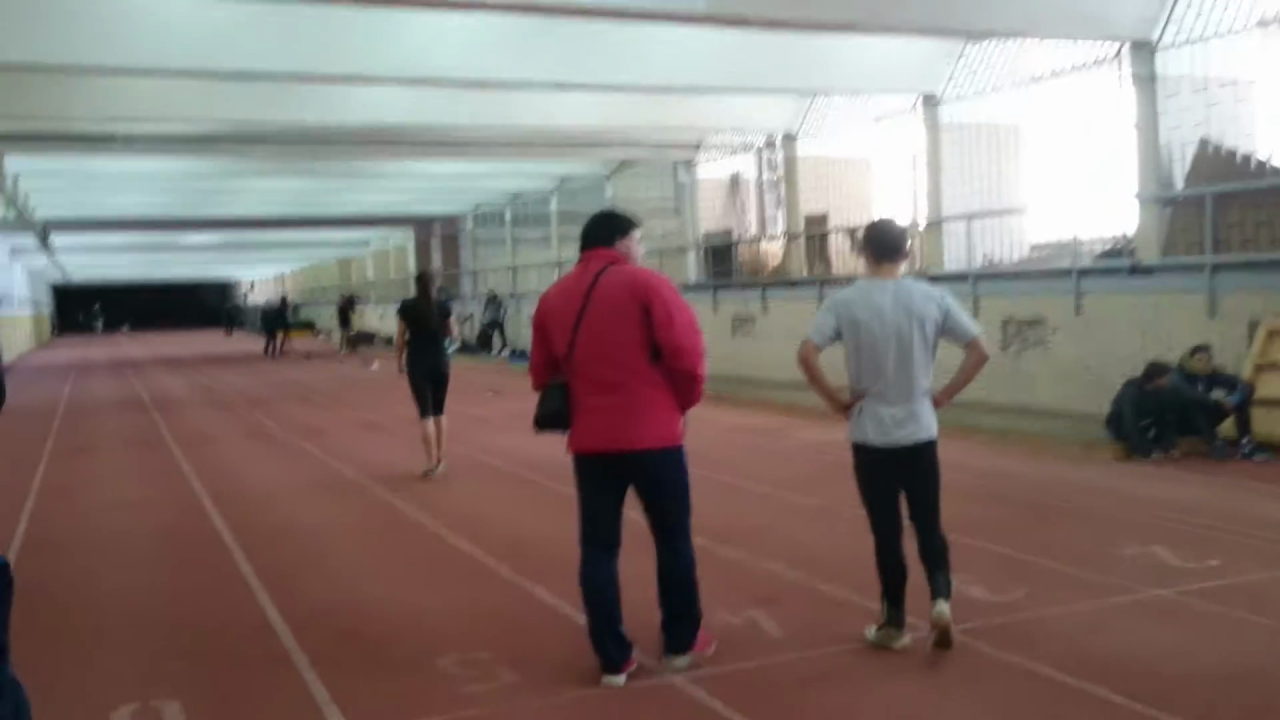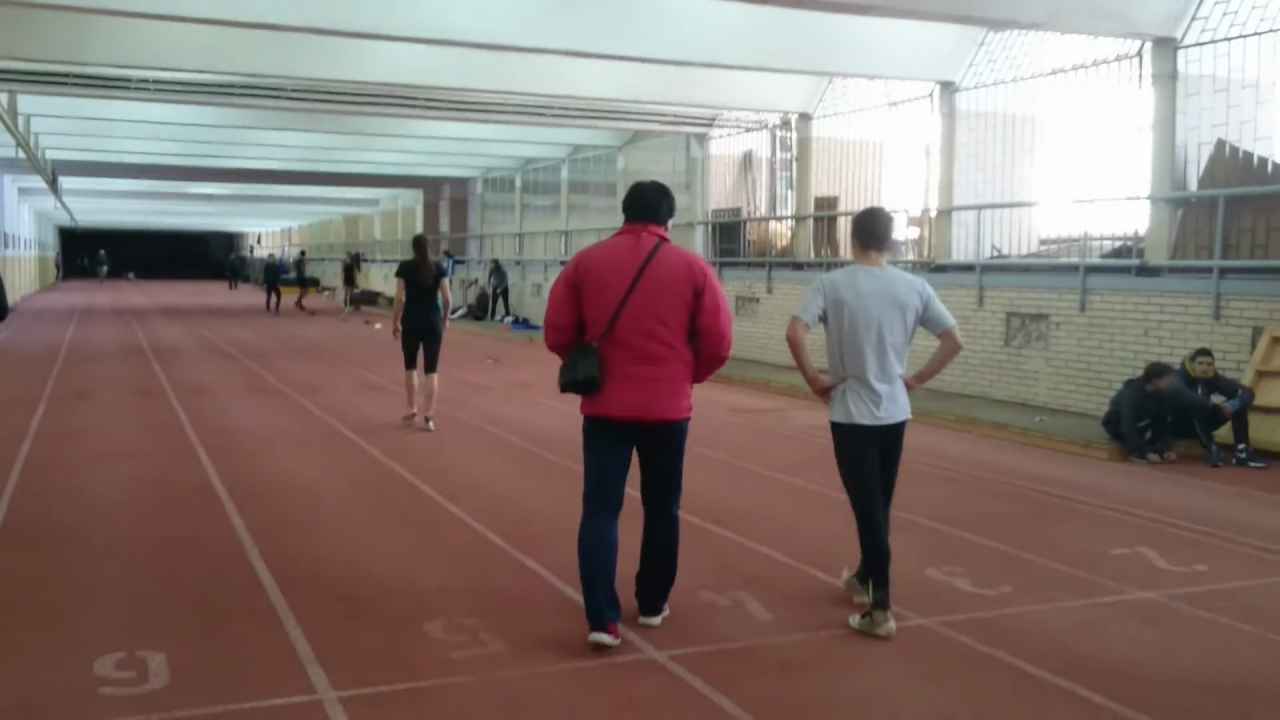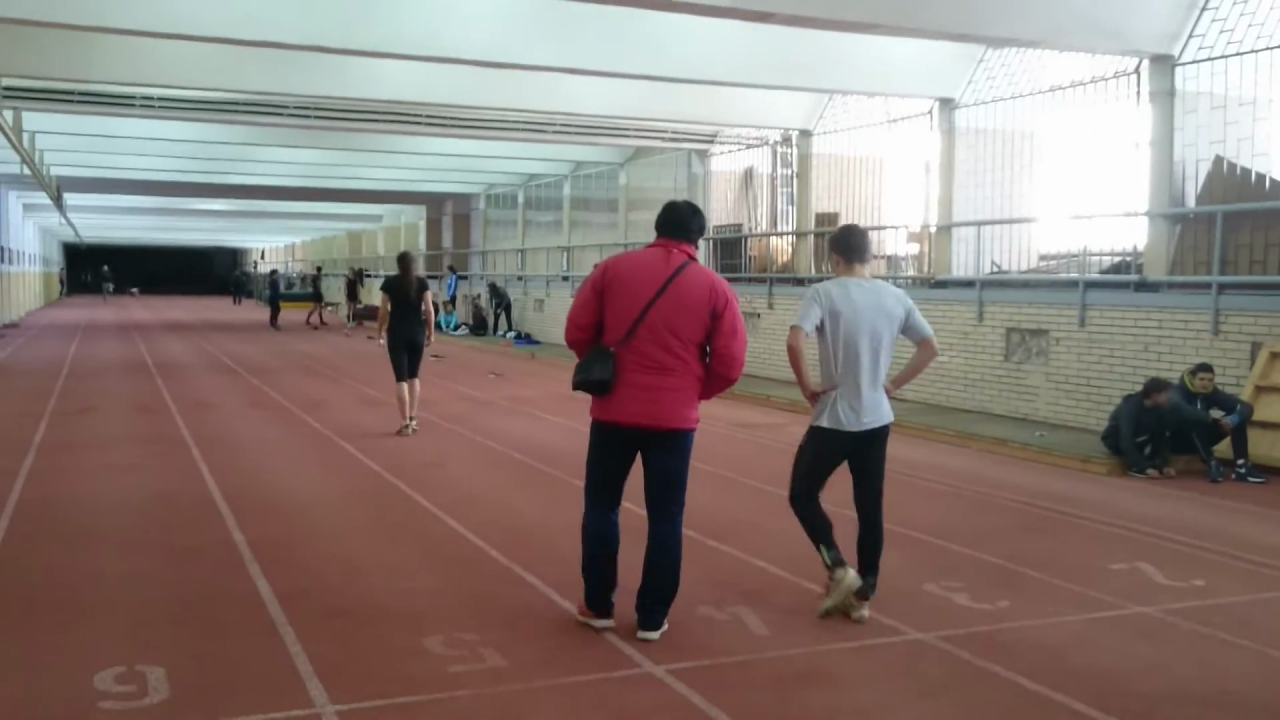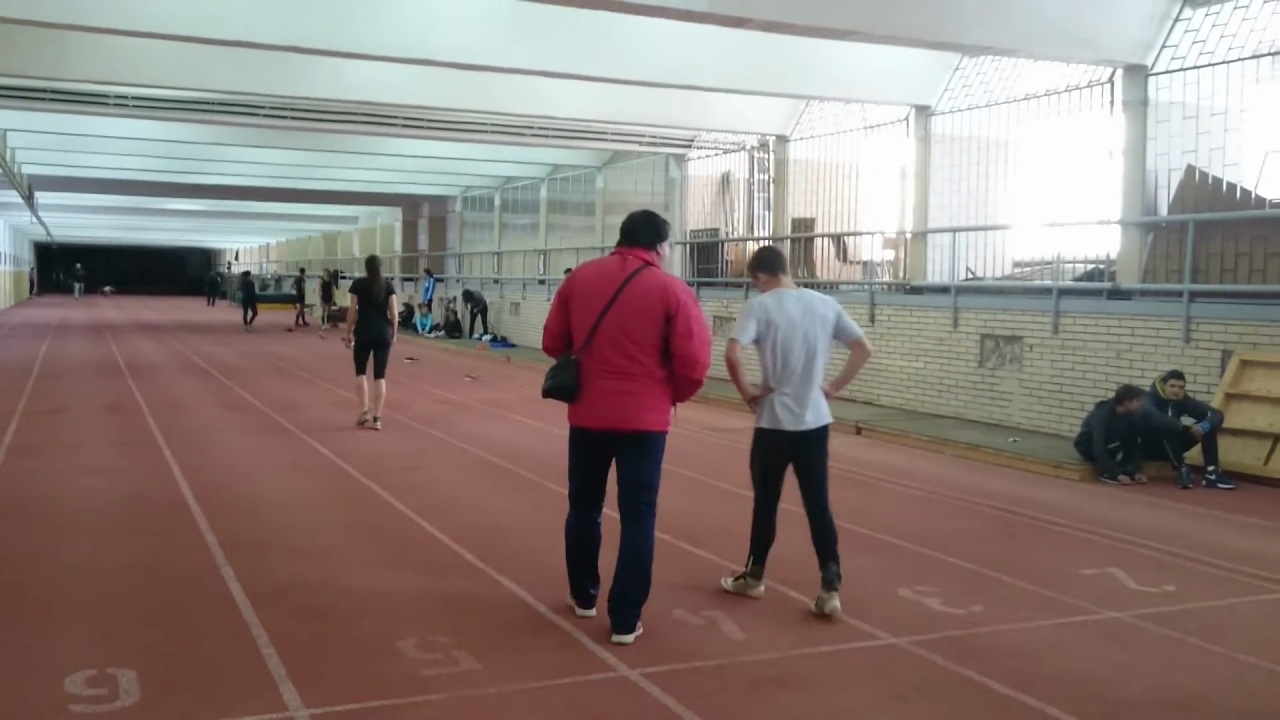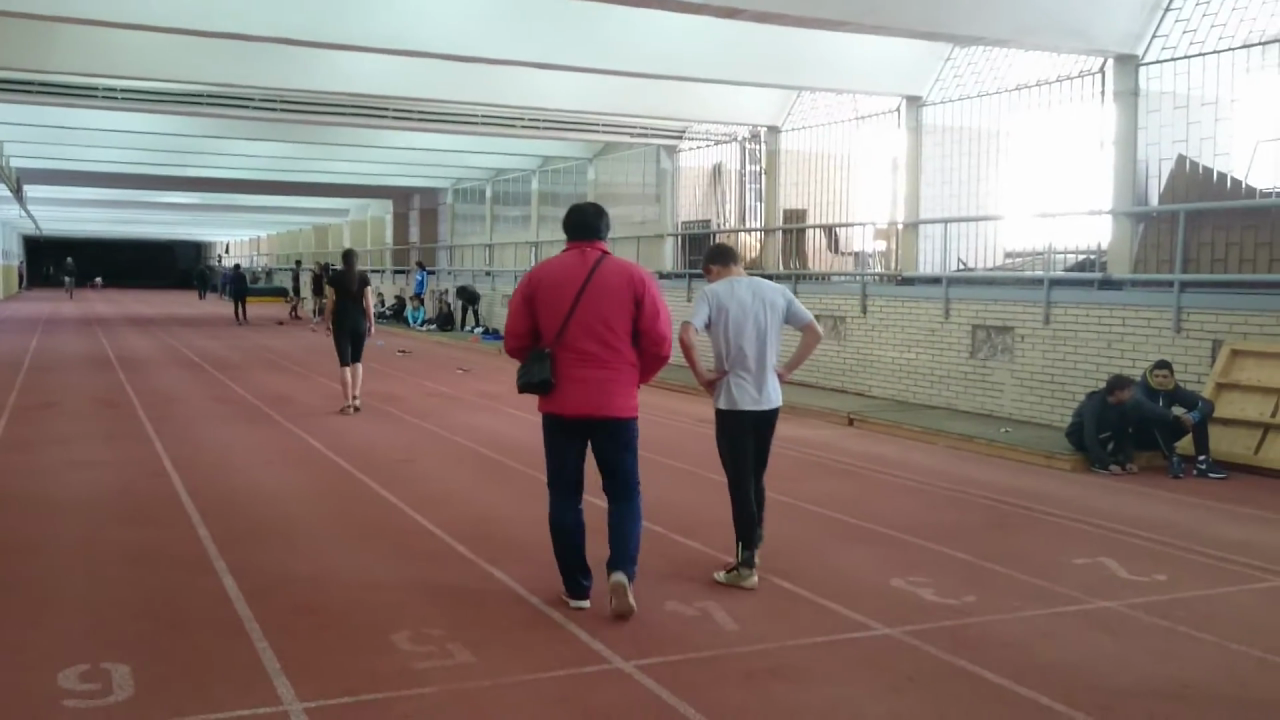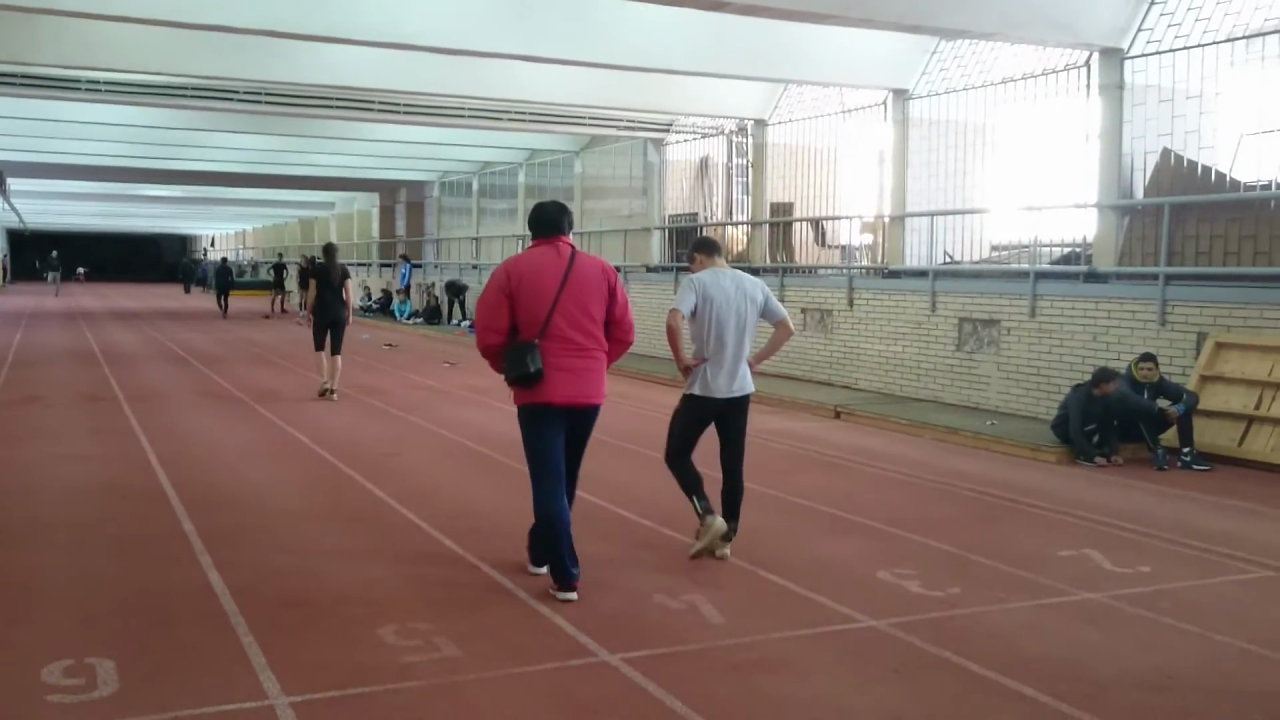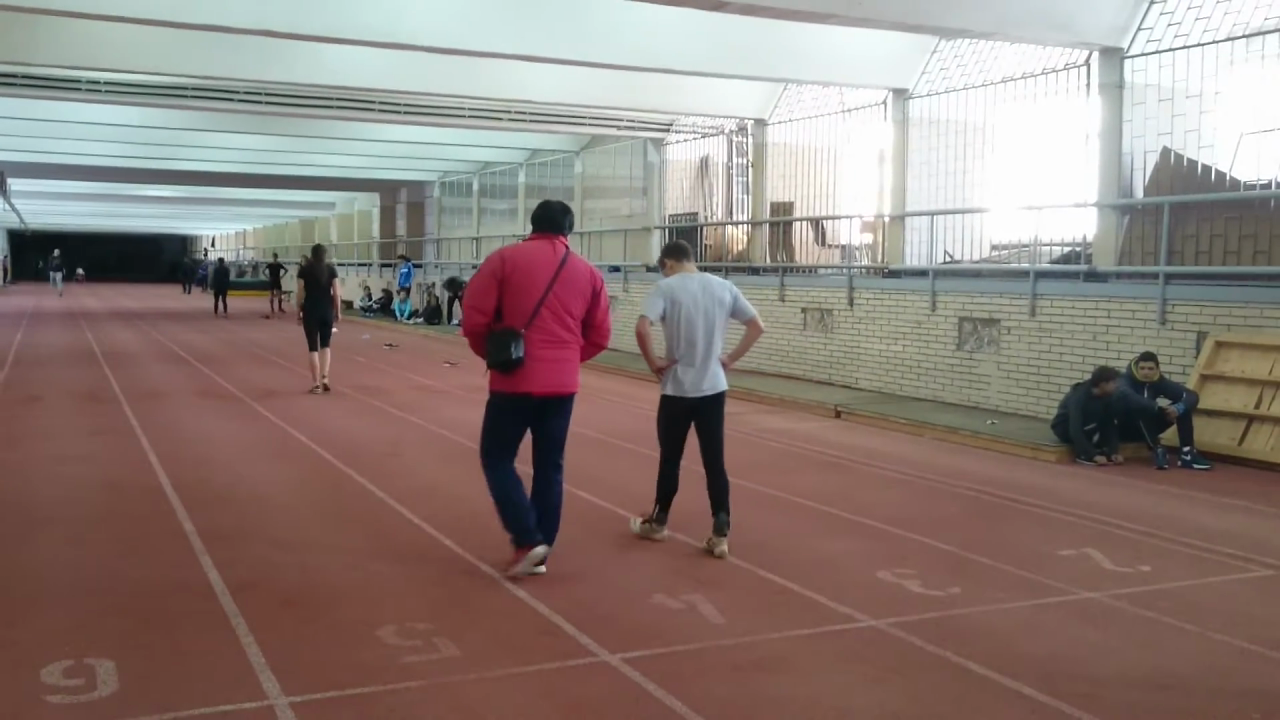
dt=0.5s
person 1, frame 1
left shoulder: (553, 298)
right shoulder: (645, 283)
left elbow: (543, 376)
right elbow: (686, 353)
right wrist: (682, 402)
left hip: (590, 439)
right hip: (652, 434)
left knee: (598, 547)
right knee: (673, 537)
left ankle: (612, 658)
right ankle: (683, 641)
person 1, frame 2
left shoulder: (587, 261)
right shoulder: (693, 266)
left elbow: (557, 335)
right elbow: (717, 343)
left hip: (605, 406)
right hip: (667, 407)
left knee: (600, 510)
right knee: (661, 508)
left ankle: (602, 619)
right ankle: (652, 603)
person 1, frame 3
left shoulder: (613, 268)
right shoulder: (714, 286)
left elbow: (577, 333)
right elbow: (729, 365)
left hip: (614, 410)
right hip: (674, 416)
left knee: (601, 506)
right knee: (665, 517)
left ankle: (598, 605)
right ankle: (652, 617)
person 1, frame 4
left shoulder: (579, 278)
right shoulder: (671, 290)
left elbow: (554, 343)
right elbow: (693, 366)
right wrist: (670, 396)
left hip: (587, 413)
right hip: (644, 419)
left knee: (583, 508)
right knee: (638, 517)
left ankle: (584, 596)
right ankle: (625, 619)
person 1, frame 5
left shoulder: (539, 275)
right shoulder: (634, 276)
left elbow: (516, 342)
right elbow: (658, 344)
left hip: (560, 403)
right hip: (616, 404)
left knee: (565, 497)
right knee: (624, 493)
left ankle: (576, 588)
right ankle: (621, 571)
person 1, frame 6
left shoulder: (512, 270)
right shoulder: (601, 270)
left elbow: (489, 337)
right elbow: (623, 334)
left wrist: (511, 370)
left hip: (539, 391)
right hip: (589, 391)
left knee: (549, 482)
right knee: (565, 477)
left ankle: (565, 577)
right ankle: (542, 553)
person 1, frame 7
left shoulder: (505, 258)
right shoulder: (588, 272)
left elbow: (474, 318)
right elbow: (599, 336)
left wrist: (491, 353)
left hip: (514, 380)
right hip: (563, 383)
left knee: (496, 459)
right knee: (550, 468)
left ankle: (527, 541)
right ankle: (539, 545)
person 2, frame 1
left shoulder: (845, 302)
right shoulder: (932, 298)
left elbow: (806, 354)
right elbow: (980, 350)
left wrist: (836, 399)
right wrist: (944, 395)
left hip: (871, 436)
right hip: (920, 433)
left knee: (887, 531)
right knee: (928, 525)
left ankle: (894, 624)
right ankle: (941, 599)
person 2, frame 2
left shoulder: (832, 283)
right shoulder: (915, 287)
left elbow: (795, 333)
right elbow: (954, 341)
left wrist: (815, 380)
right wrist: (916, 379)
left hip: (851, 415)
right hip: (895, 413)
left knee: (868, 510)
right knee: (879, 505)
left ankle: (880, 608)
right ankle: (865, 579)
person 2, frame 3
left shoulder: (824, 293)
right shoulder: (895, 297)
left elbow: (795, 342)
right elbow: (930, 348)
left wrist: (807, 386)
right wrist: (893, 383)
left hip: (833, 419)
right hip: (876, 420)
left knee: (802, 494)
right knee: (870, 510)
left ankle: (839, 570)
right ankle: (862, 595)
person 2, frame 4
left shoulder: (759, 306)
right shoulder: (825, 304)
left elbow: (732, 353)
right elbow: (864, 348)
left wrist: (745, 390)
right wrist: (834, 386)
left hip: (774, 422)
right hip: (816, 421)
left knee: (766, 501)
right knee: (818, 505)
left ankle: (753, 577)
right ankle: (830, 588)
person 2, frame 5
left shoulder: (712, 293)
right shoulder: (776, 291)
left elbow: (686, 336)
right elbow: (815, 332)
left wrist: (701, 374)
right wrist: (786, 369)
left hip: (733, 402)
right hip: (769, 401)
left knee: (740, 483)
right knee: (755, 477)
left ankle: (746, 566)
right ankle: (752, 546)
person 2, frame 6
left shoulder: (697, 282)
right shoulder: (755, 285)
left elbow: (674, 322)
right elbow: (787, 328)
left wrist: (681, 359)
right wrist: (756, 359)
left hip: (703, 388)
right hip: (740, 389)
left knee: (677, 454)
right knee: (733, 465)
left ankle: (709, 518)
right ankle: (724, 538)
person 2, frame 7
left shoulder: (666, 287)
right shoulder: (724, 287)
left elbow: (642, 328)
right elbow: (757, 326)
left wrist: (654, 362)
right wrist: (731, 358)
left hip: (677, 388)
right hip: (714, 388)
left knee: (670, 459)
right knee: (715, 462)
left ankle: (657, 523)
right ankle: (720, 534)
person 3, frame 1
left shoulder: (407, 306)
right shoulder: (443, 306)
left elbow: (400, 338)
right elbow: (451, 334)
left wrist: (400, 360)
left hip: (417, 364)
right hip: (439, 362)
left knee: (425, 413)
right knee: (438, 410)
left ankle: (433, 465)
right ankle: (439, 457)
person 3, frame 2
left shoulder: (404, 267)
right shoulder: (437, 268)
left elbow: (399, 297)
right elbow: (447, 297)
left wrist: (395, 322)
right wrist: (445, 318)
left hip: (411, 322)
right hip: (433, 322)
left knee: (410, 367)
right knee: (431, 370)
left ankle: (412, 411)
right ankle: (429, 417)
person 3, frame 3
left shoulder: (390, 282)
right shoulder: (422, 282)
left elbow: (383, 310)
right elbow: (429, 310)
left wrist: (380, 331)
right wrist: (430, 332)
left hip: (396, 333)
right hip: (416, 333)
left knee: (401, 378)
right knee: (413, 376)
left ankle: (405, 424)
right ankle: (412, 418)
person 3, frame 4
left shoulder: (358, 284)
right shoulder: (388, 285)
left elbow: (352, 311)
right elbow: (393, 312)
left wrist: (349, 333)
right wrist: (393, 333)
left hip: (363, 333)
right hip: (383, 333)
left knee: (360, 372)
right knee: (380, 376)
left ankle: (365, 410)
right ankle: (377, 417)
person 3, frame 5
left shoulder: (334, 277)
right shoulder: (363, 277)
left elbow: (330, 303)
right elbow: (368, 303)
left wrist: (327, 322)
right wrist: (371, 324)
left hip: (341, 323)
right hip: (359, 323)
left knee: (344, 363)
right knee: (356, 360)
left ankle: (348, 404)
right ankle: (355, 396)
person 3, frame 6
left shoulder: (317, 269)
right shoulder: (343, 270)
left elbow: (313, 293)
right elbow: (349, 295)
left wrist: (309, 312)
right wrist: (349, 314)
left hip: (321, 313)
right hip: (339, 314)
left knee: (319, 349)
right knee: (336, 352)
left ankle: (325, 382)
right ankle: (333, 389)
person 3, frame 7
left shoulder: (305, 270)
right shoulder: (331, 269)
left elbow: (300, 293)
right elbow: (337, 293)
left wrist: (299, 311)
right wrist: (337, 312)
left hip: (310, 311)
right hip: (327, 312)
left knee: (313, 347)
right knee: (325, 345)
left ankle: (316, 384)
right ankle: (324, 377)
